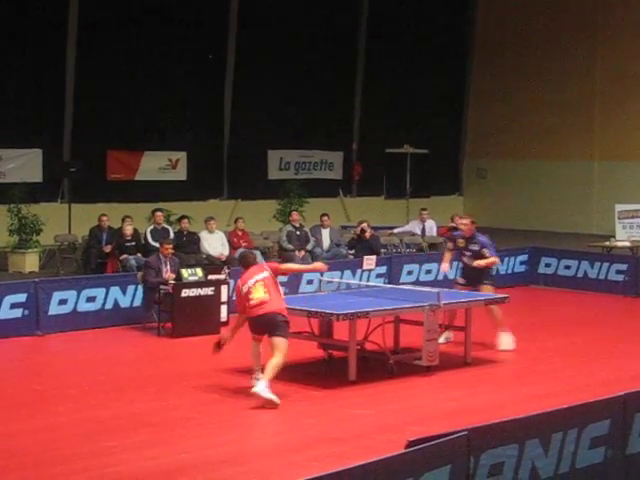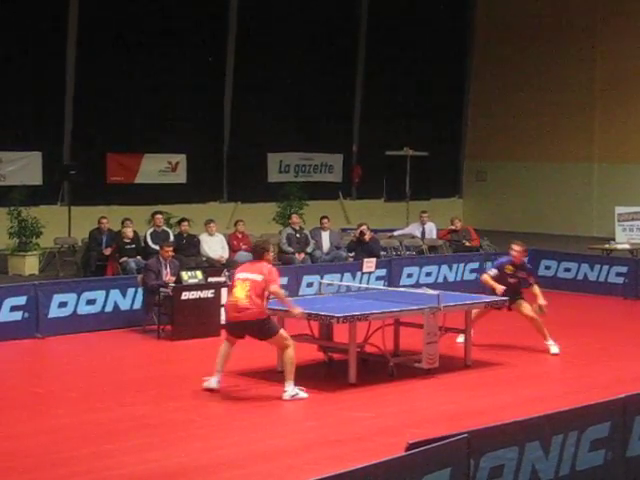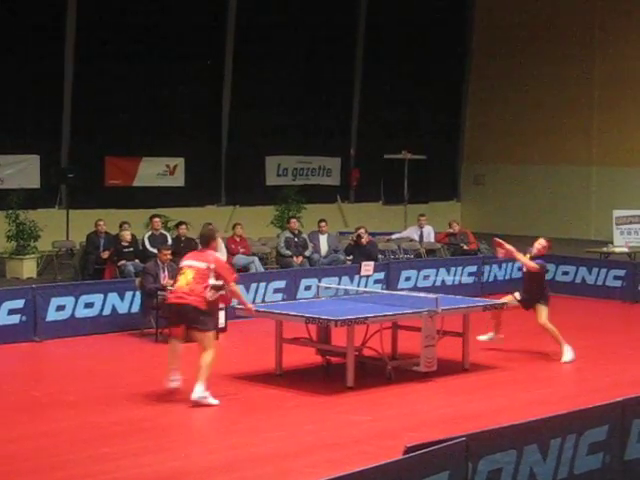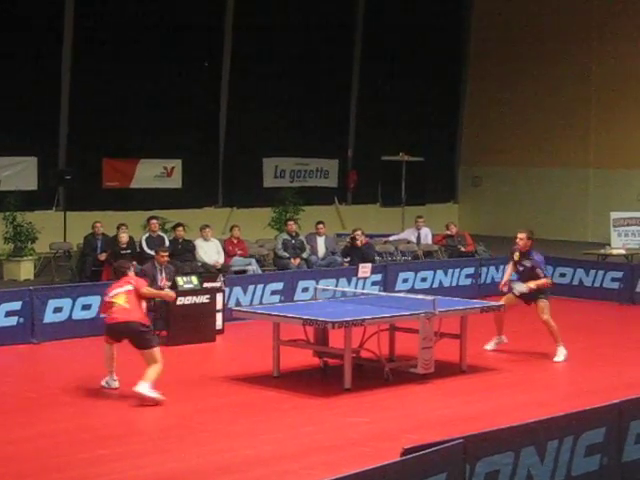
dt=0.4s
person 1, frame 1
left shoulder: (240, 282)
right shoulder: (266, 268)
left elbow: (242, 314)
right elbow: (284, 267)
left wrist: (230, 334)
right wrist: (312, 267)
left hip: (254, 316)
right hip: (275, 314)
left knee: (257, 339)
right knee: (279, 356)
left ankle: (257, 377)
right ankle: (264, 386)
person 1, frame 2
left shoulder: (241, 269)
right shoulder: (269, 269)
right elbow: (275, 290)
right wrist: (292, 307)
left hip: (233, 317)
right hip: (255, 318)
left knee: (229, 341)
right knee: (287, 346)
left ankle: (215, 379)
right ankle: (289, 388)
person 1, frame 3
left shoulder: (188, 257)
right shoulder: (217, 259)
right elbow: (231, 286)
right wrist: (245, 303)
left hip: (174, 302)
right hip: (195, 305)
left knee: (176, 337)
right knee: (209, 350)
left ankle: (174, 376)
right ankle: (199, 391)
person 1, frame 4
left shoulder: (110, 290)
right shoulder: (136, 281)
left elbow: (104, 310)
right elbow: (143, 290)
right wrist: (165, 293)
left hip: (113, 323)
right hip: (137, 324)
left knee: (110, 341)
right knee: (157, 363)
left ankle: (111, 379)
right ankle: (145, 386)
person 2, frame 1
left shoulder: (482, 241)
right shoulder: (455, 237)
left elbow: (495, 261)
right elbow: (448, 250)
left wrist: (483, 262)
right wrist: (445, 262)
left hip: (482, 276)
right hip: (466, 275)
left knee: (490, 305)
left ankle: (505, 334)
right ankle: (447, 332)
person 2, frame 2
left shoulder: (527, 269)
right shoulder: (502, 262)
left elbow: (533, 285)
right elbow: (484, 277)
left wrist: (540, 298)
right wrist: (496, 285)
left hip: (514, 297)
right hip: (497, 295)
left knee: (531, 315)
right knee: (475, 315)
left ankle: (549, 342)
person 2, frame 3
left shoulder: (540, 263)
right shoulder: (529, 254)
left elbow: (531, 267)
left wrist: (516, 253)
right wrist: (508, 251)
left hip: (539, 298)
right hip: (525, 295)
left knee: (543, 322)
left ankle: (566, 349)
right ankle: (496, 334)
person 2, frame 4
left shoulder: (537, 259)
right shoulder: (516, 251)
left elbow: (547, 281)
left wrist: (534, 284)
right wrist: (506, 277)
left hip: (539, 291)
right hip: (521, 289)
left knee: (545, 318)
right knee: (498, 311)
left ankle: (560, 348)
right ankle: (499, 338)
